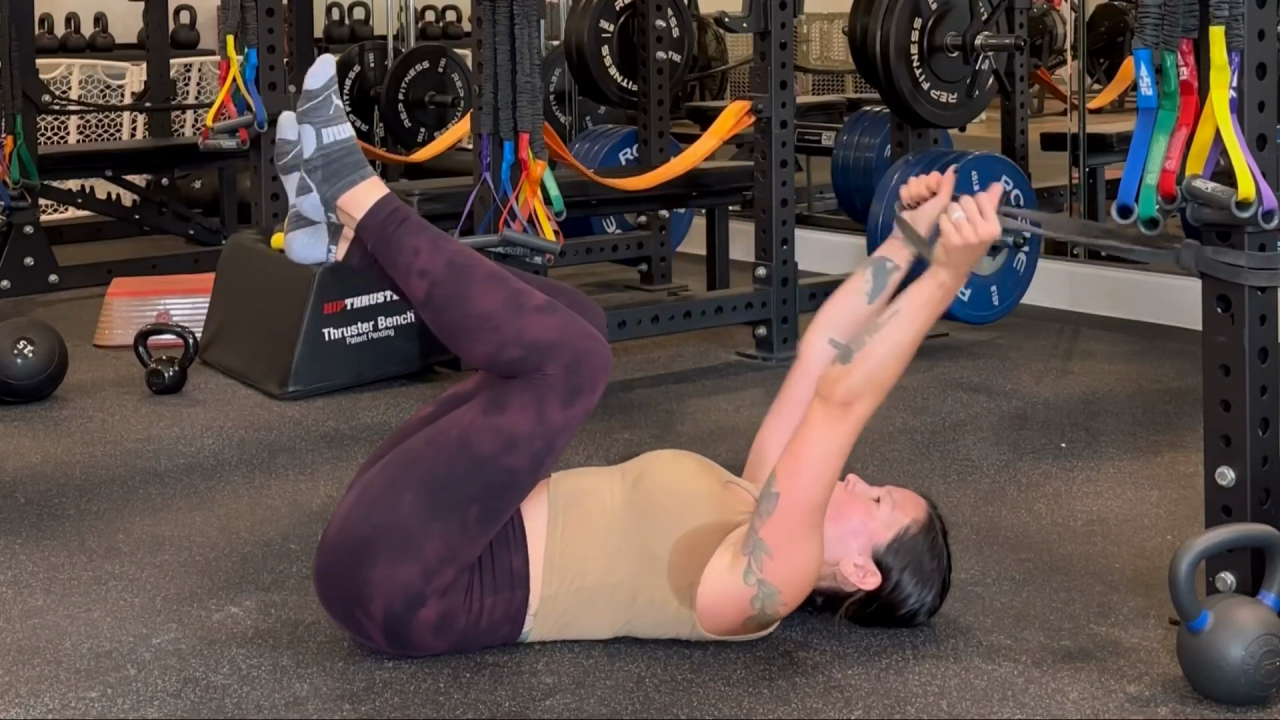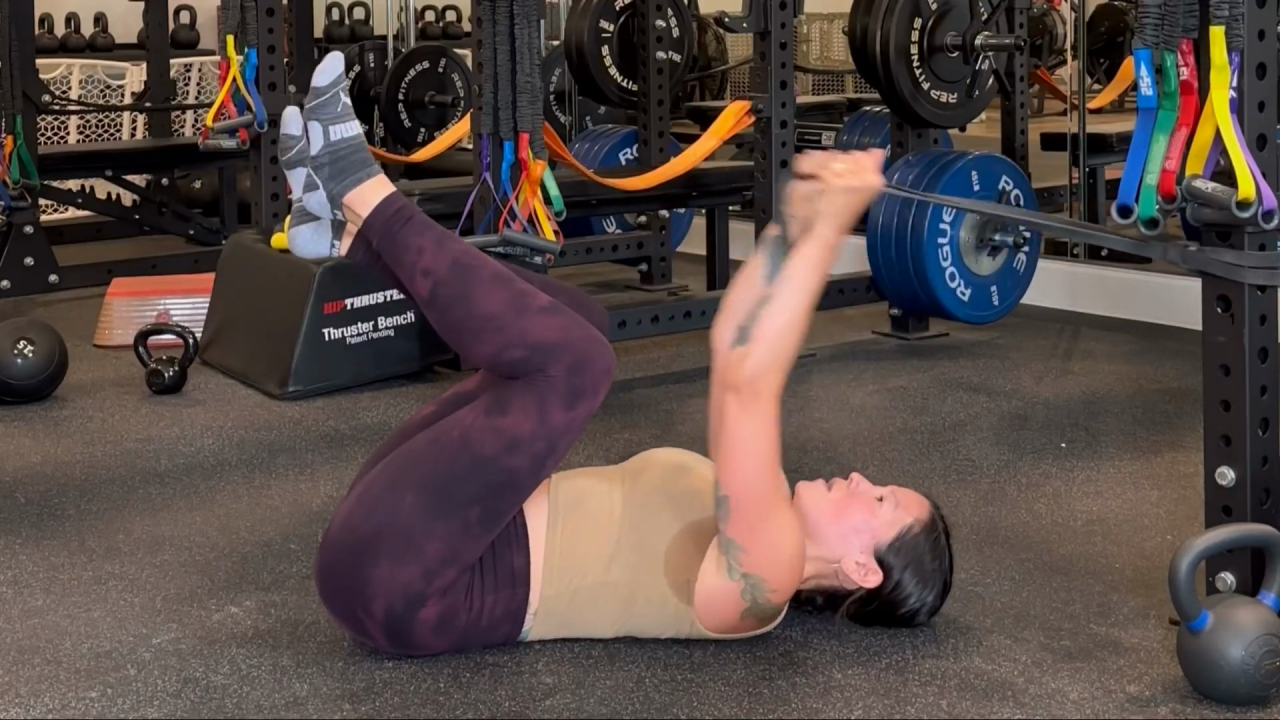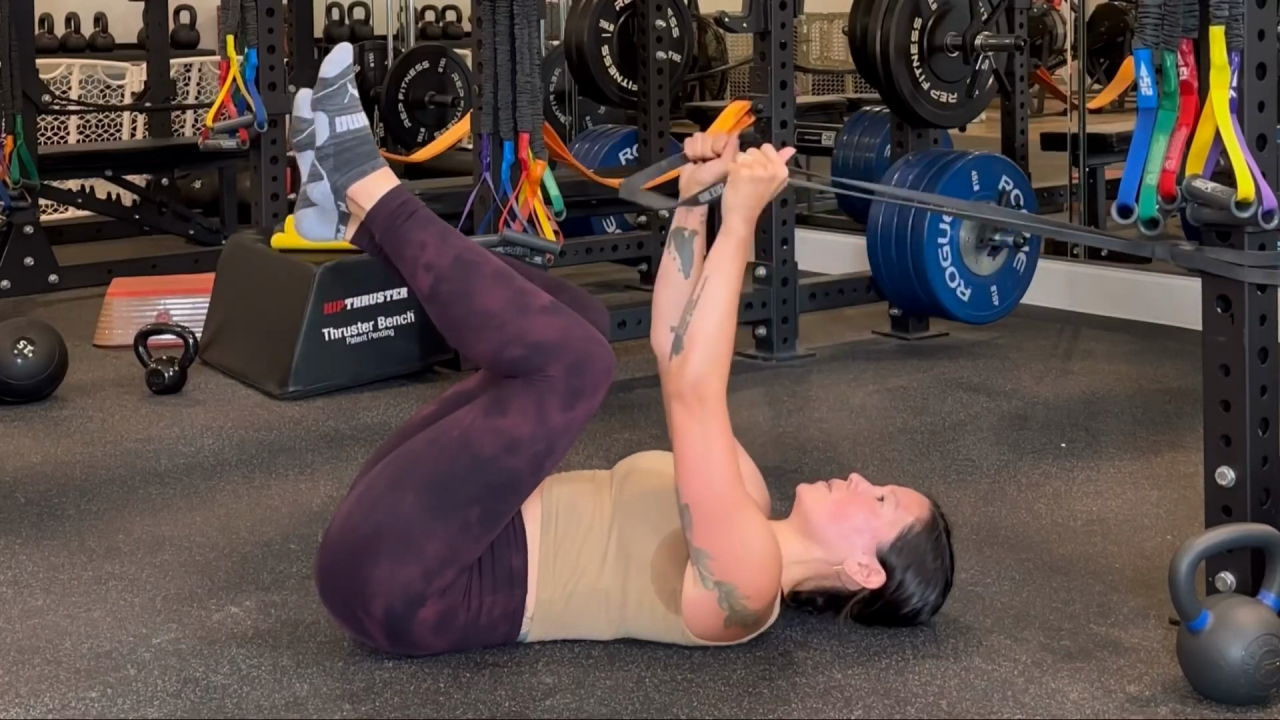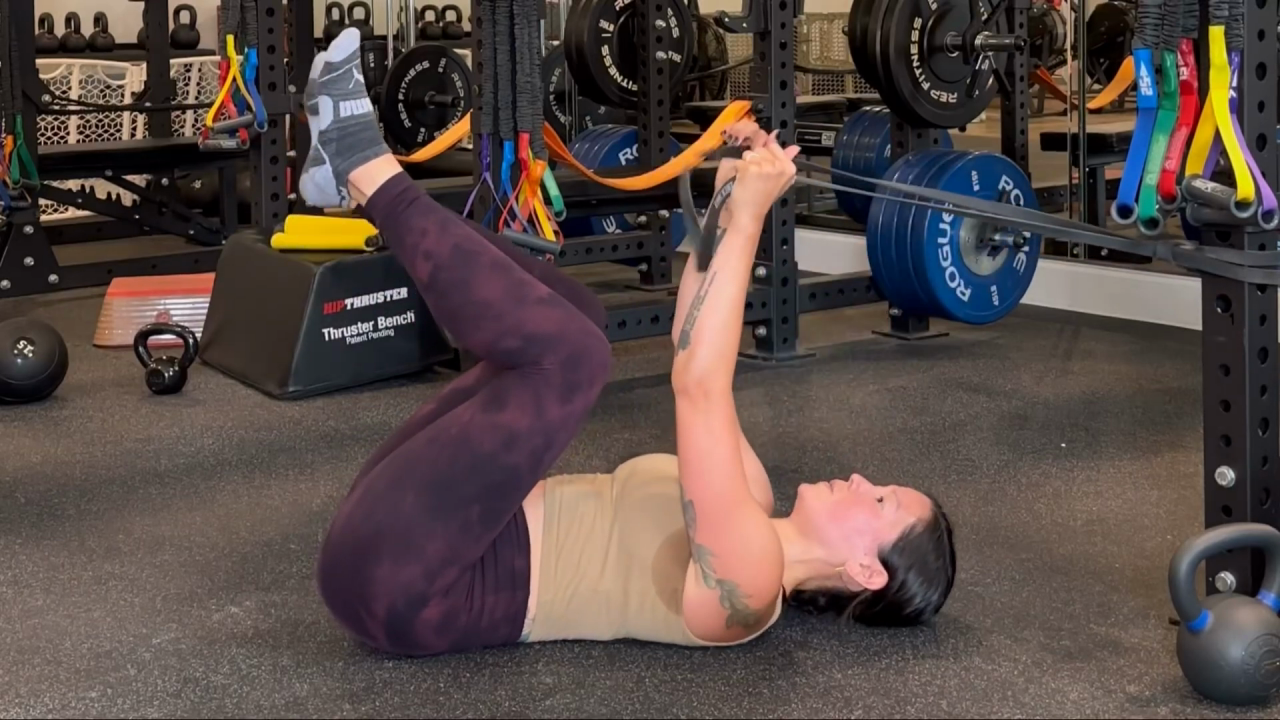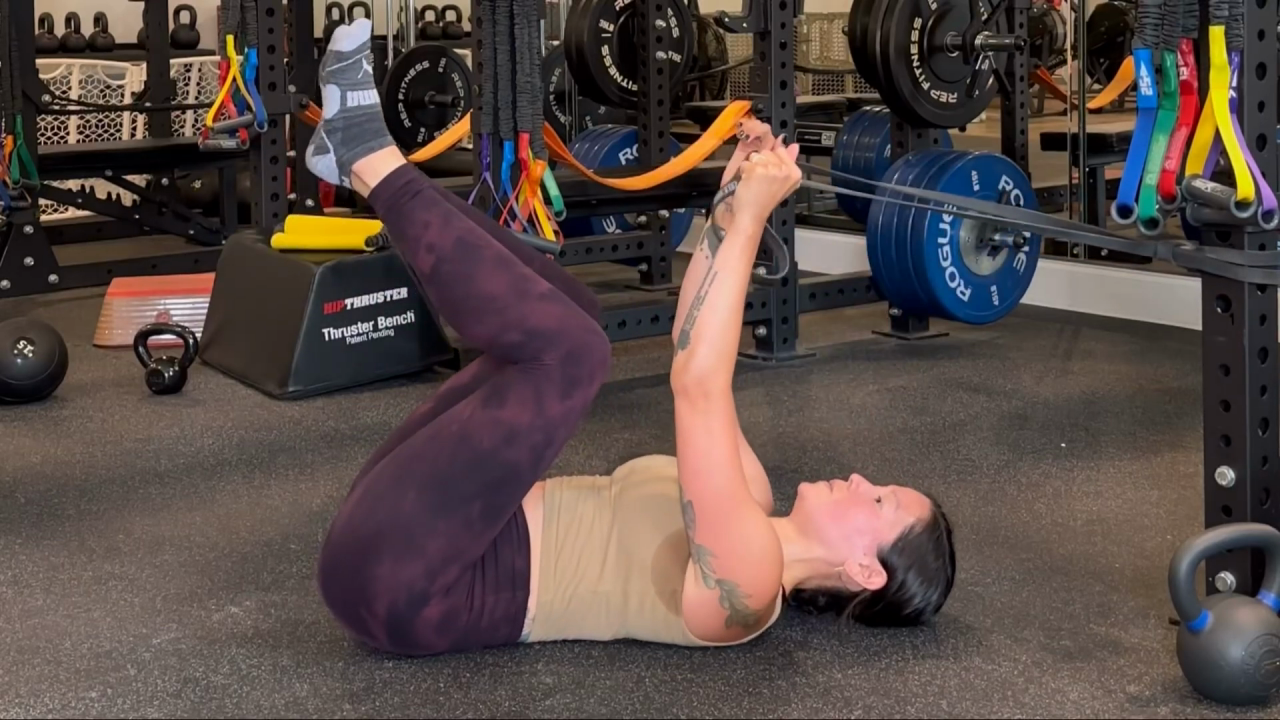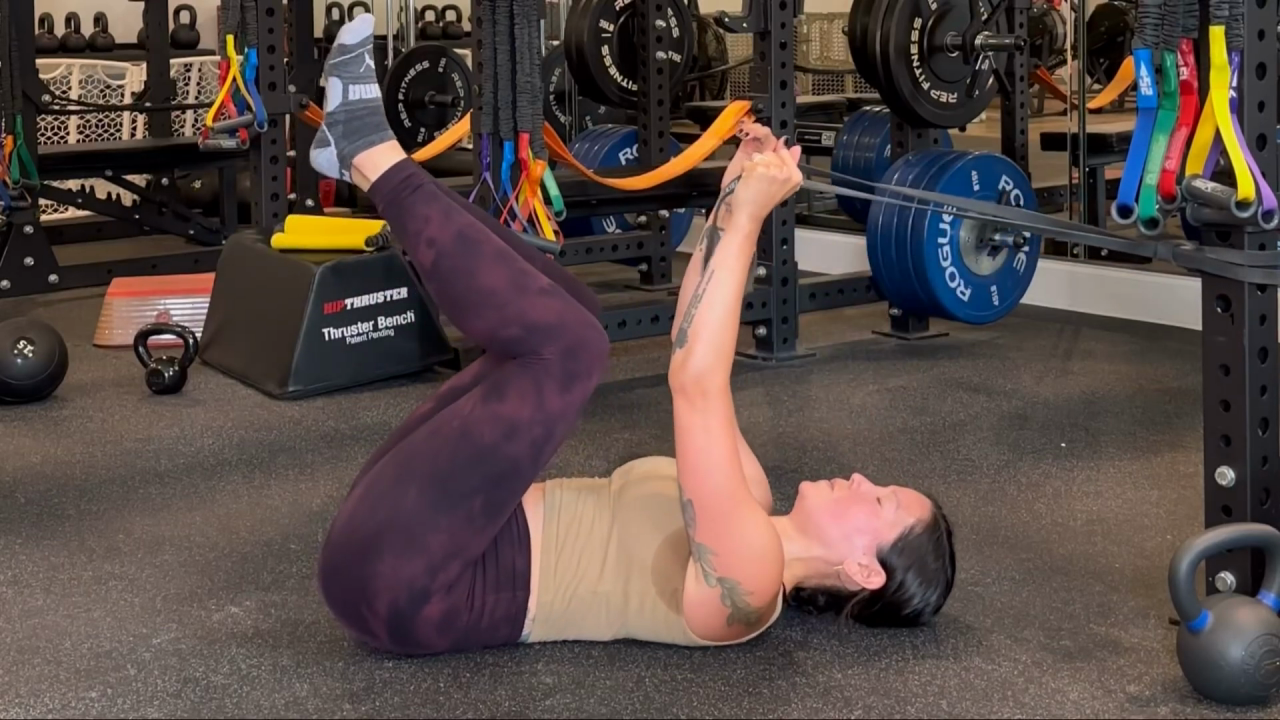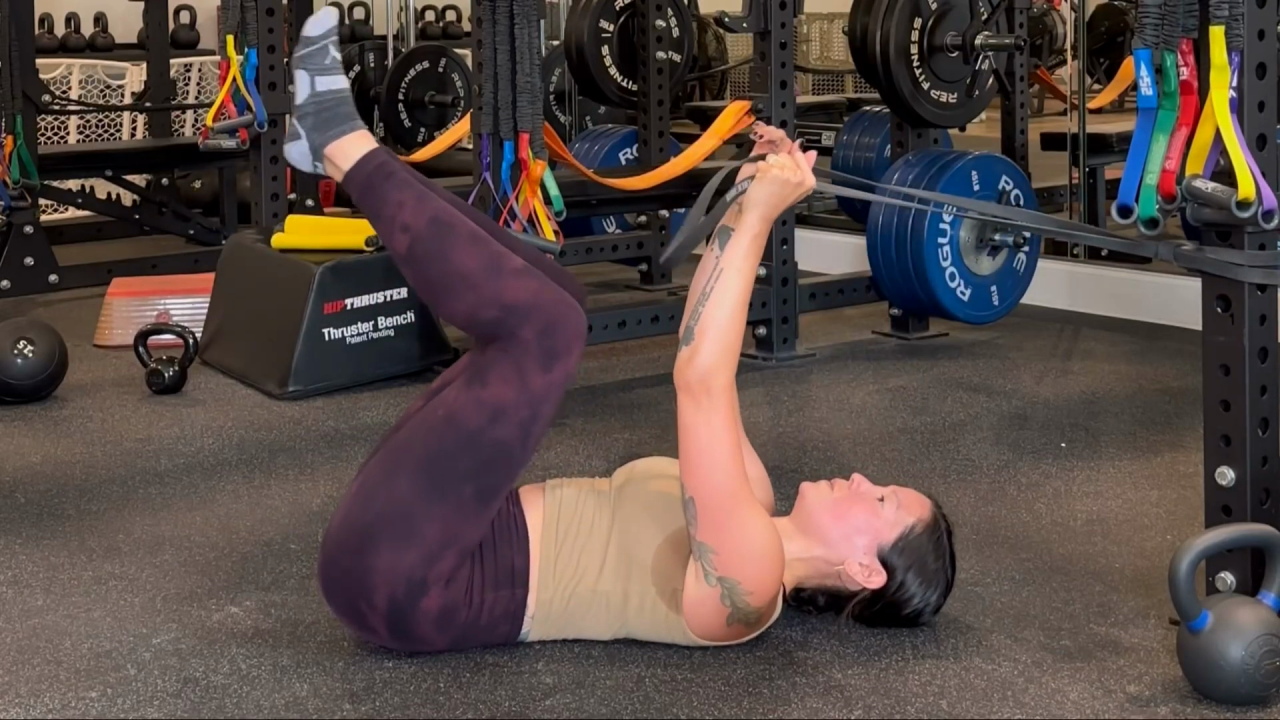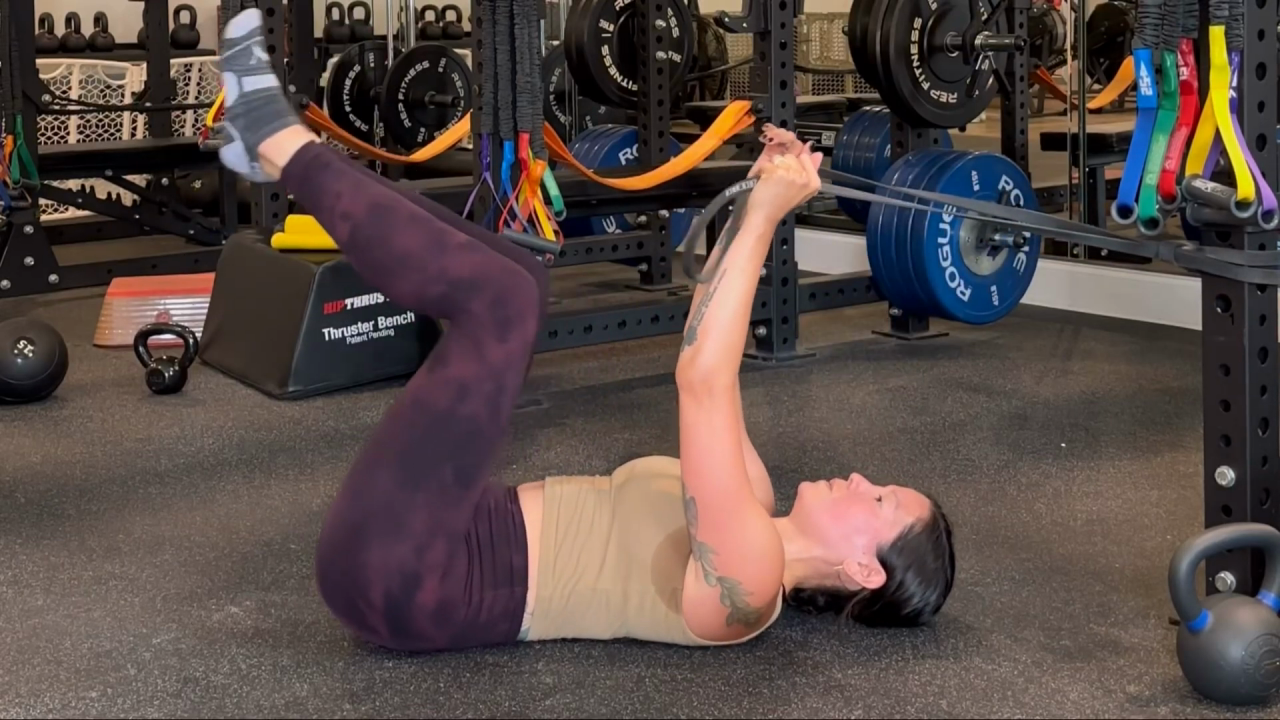
dt=0.2s
person 1, frame 1
left shoulder: (769, 586)
right shoulder: (753, 515)
left elbow: (841, 400)
right elbow: (821, 362)
left wrist: (945, 274)
right wrist: (905, 243)
left hip: (395, 575)
right hip: (422, 527)
left knee: (567, 353)
right knee: (570, 322)
left ankle: (358, 197)
right ankle: (346, 237)
person 1, frame 2
left shoulder: (758, 582)
right shoulder: (755, 520)
left elbow: (746, 385)
right elbow: (734, 348)
left wrist: (826, 233)
right wrist: (798, 222)
left hip: (394, 574)
right hip: (416, 529)
left knee: (572, 354)
right knee: (570, 320)
left ankle: (364, 194)
right ankle: (349, 227)
person 1, frame 3
left shoulder: (746, 583)
right shoulder: (749, 516)
left elbow: (692, 394)
right elbow: (677, 351)
left wrist: (741, 223)
right wrist: (691, 207)
left hip: (393, 573)
right hip: (421, 521)
left knee: (572, 356)
right knee: (571, 320)
left ankle: (368, 187)
right ankle: (354, 211)
person 1, frame 4
left shoulder: (747, 581)
right shoulder: (752, 514)
left elbow: (698, 388)
right elbow: (695, 353)
left wrist: (746, 221)
right wrist: (725, 205)
left hip: (397, 576)
right hip: (425, 524)
left knee: (569, 350)
right knee: (569, 318)
left ankle: (370, 173)
right ankle: (358, 182)
person 1, frame 5
left shoulder: (745, 582)
right shoulder: (749, 509)
left elbow: (697, 389)
right elbow: (698, 357)
left wrist: (747, 223)
right wrist: (732, 205)
left hip: (397, 575)
right hip: (426, 523)
left knee: (568, 347)
right knee: (563, 316)
left ankle: (374, 164)
right ankle: (365, 165)
person 1, frame 6
left shoulder: (745, 582)
right shoulder: (748, 513)
left elbow: (695, 385)
right elbow: (697, 353)
left wrist: (745, 221)
right wrist: (729, 204)
left hip: (398, 575)
right hip: (421, 525)
left knee: (565, 341)
right knee: (562, 316)
left ankle: (375, 159)
right ankle: (369, 157)
person 1, frame 7
left shoulder: (746, 581)
right shoulder: (750, 515)
left elbow: (701, 383)
right elbow: (703, 353)
left wrist: (757, 220)
right wrist: (744, 204)
left hip: (394, 571)
right hip: (428, 531)
left knee: (542, 322)
right knee: (547, 305)
left ankle: (349, 149)
right ankle: (345, 148)
person 1, frame 8
left shoulder: (743, 582)
right shoulder: (749, 510)
left elbow: (703, 382)
right elbow: (707, 361)
left wrist: (763, 219)
right wrist: (758, 203)
left hip: (397, 577)
right hip: (452, 542)
left knee: (495, 295)
right knee: (515, 281)
left ankle: (283, 144)
right ankle: (290, 150)
